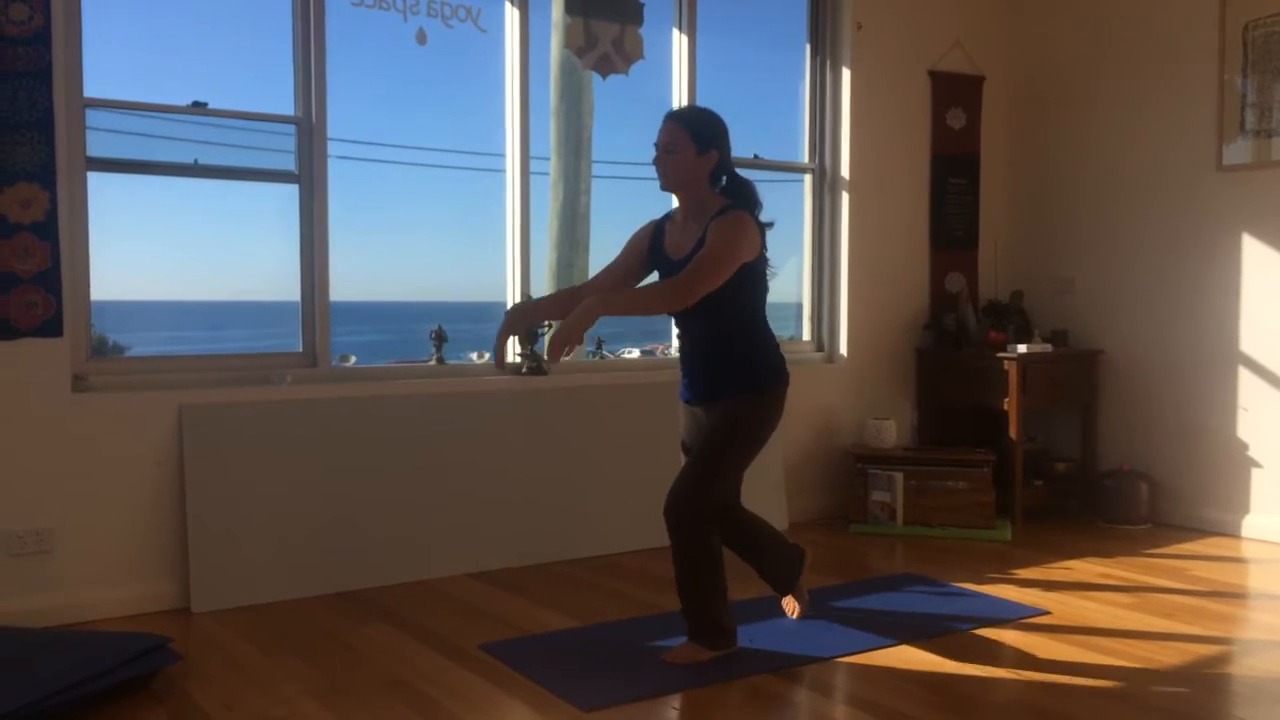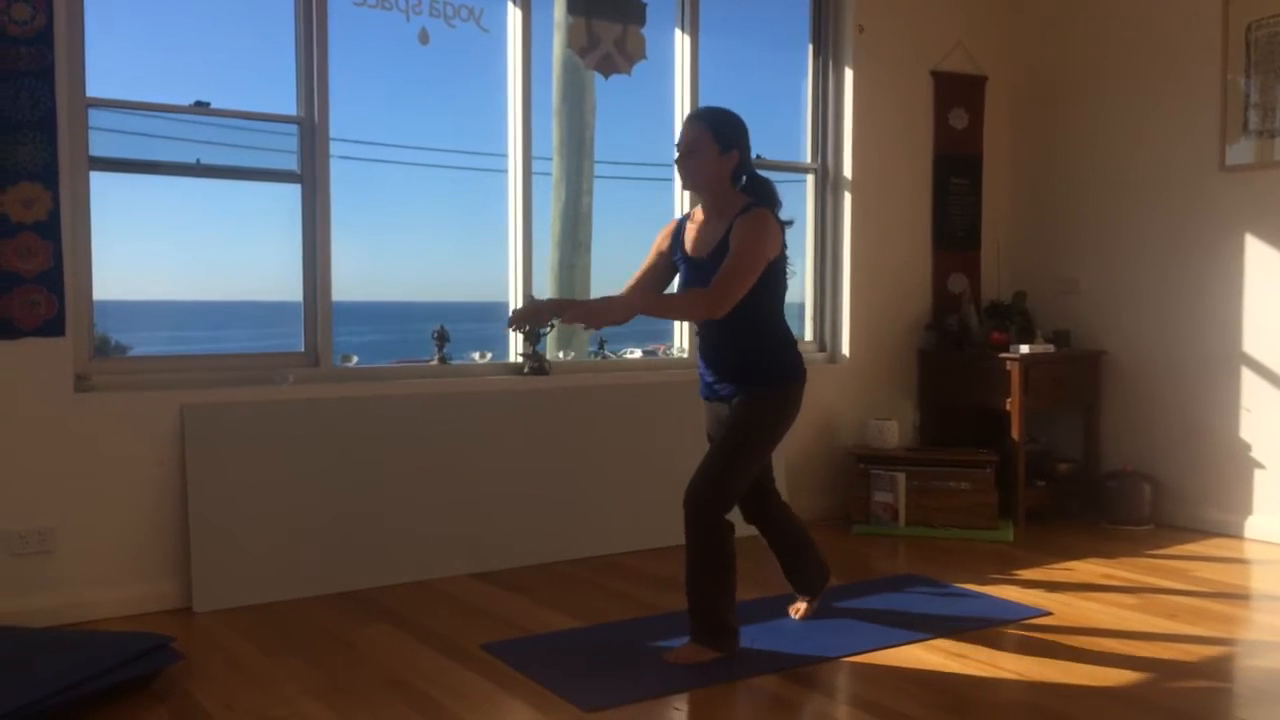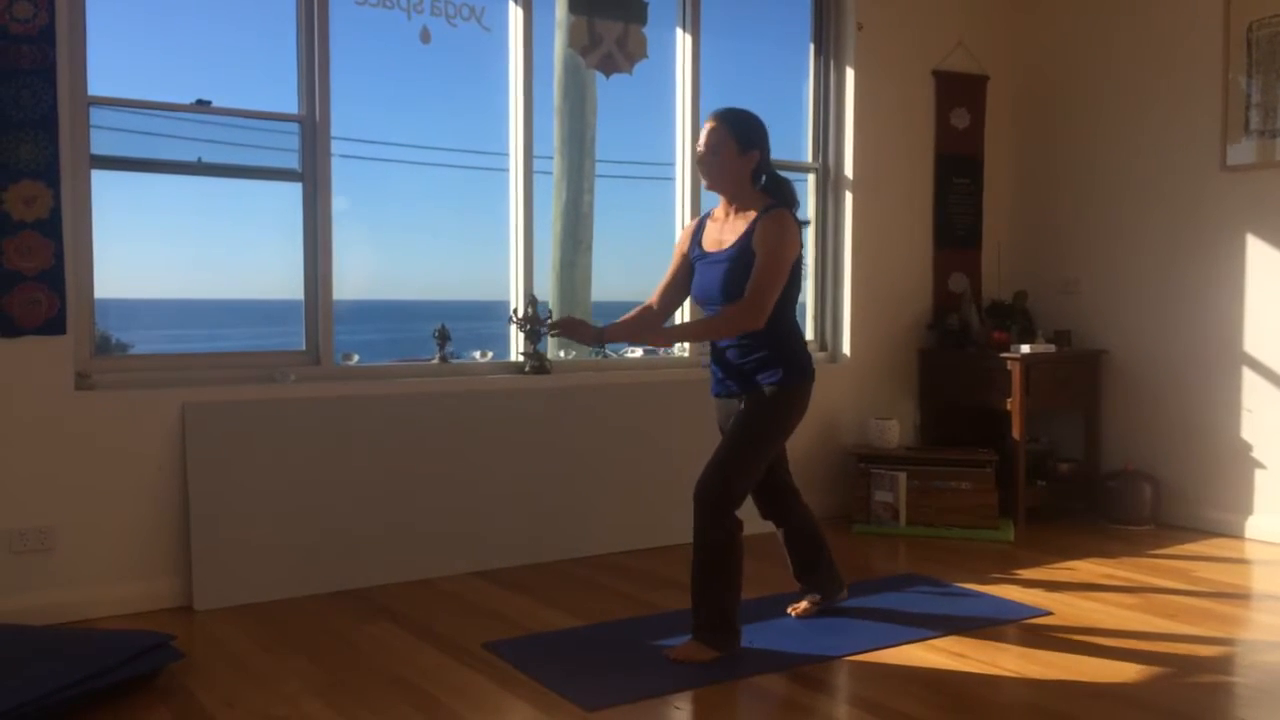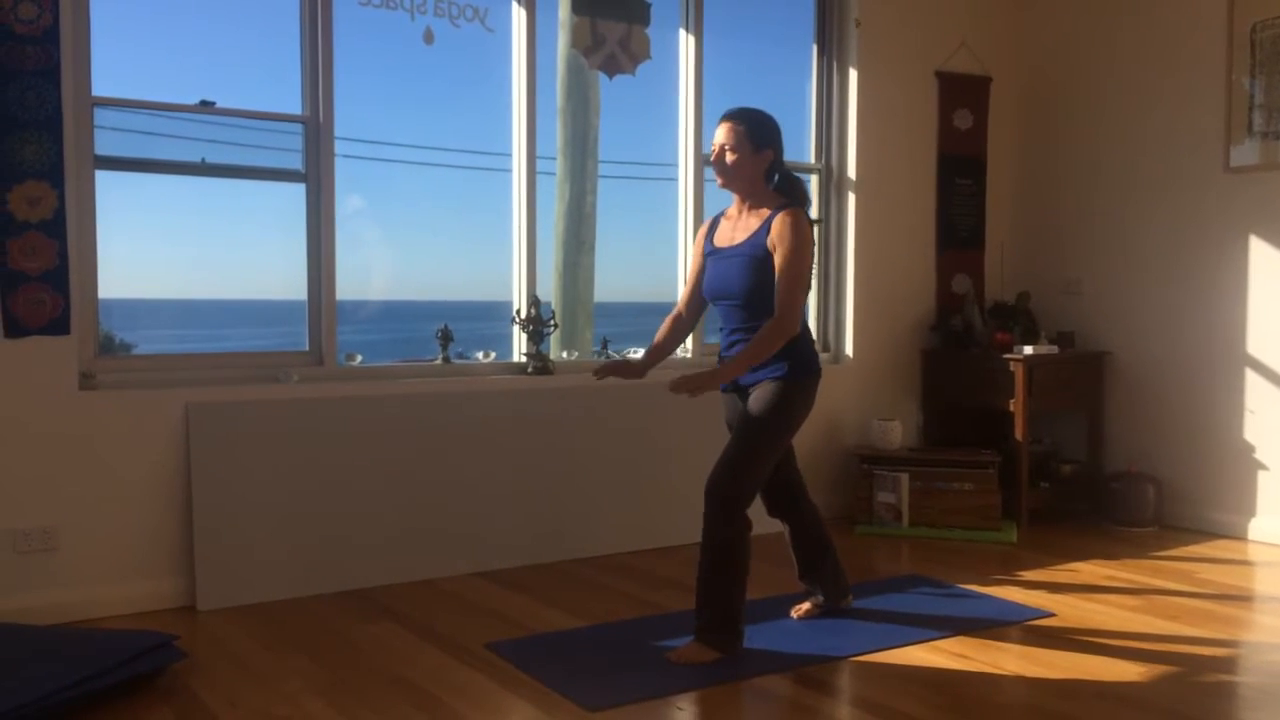
dt=0.4s
person 1, frame 1
left shoulder: (736, 226)
right shoulder: (656, 234)
left elbow: (681, 294)
right elbow: (592, 288)
left wrist: (593, 310)
right wrist: (527, 311)
left hip: (751, 391)
right hip: (700, 393)
left knee: (685, 508)
right knee: (717, 508)
left ankle: (711, 635)
right ankle: (788, 566)
person 1, frame 2
left shoulder: (757, 223)
right shoulder: (678, 232)
left elbow: (716, 302)
right elbow: (626, 302)
left wrist: (631, 305)
right wrist: (560, 307)
left hip: (770, 385)
right hip: (720, 389)
left knee: (704, 500)
right knee: (756, 497)
left ankle: (713, 634)
right ankle: (813, 580)
person 1, frame 3
left shoulder: (775, 225)
right shoulder: (696, 231)
left elbow: (752, 314)
right elbow: (656, 309)
left wrist: (671, 336)
right wrist: (599, 332)
left hip: (778, 382)
right hip: (730, 387)
left knee: (714, 495)
right knee: (774, 492)
left ankle: (715, 632)
right ankle: (824, 583)
person 1, frame 4
left shoulder: (788, 222)
right shoulder: (710, 230)
left elbow: (786, 321)
right elbow: (686, 312)
left wrist: (717, 374)
right wrist: (643, 363)
left hip: (784, 378)
right hip: (741, 383)
left knee: (724, 492)
right knee: (781, 490)
left ankle: (718, 633)
right ankle: (829, 587)
